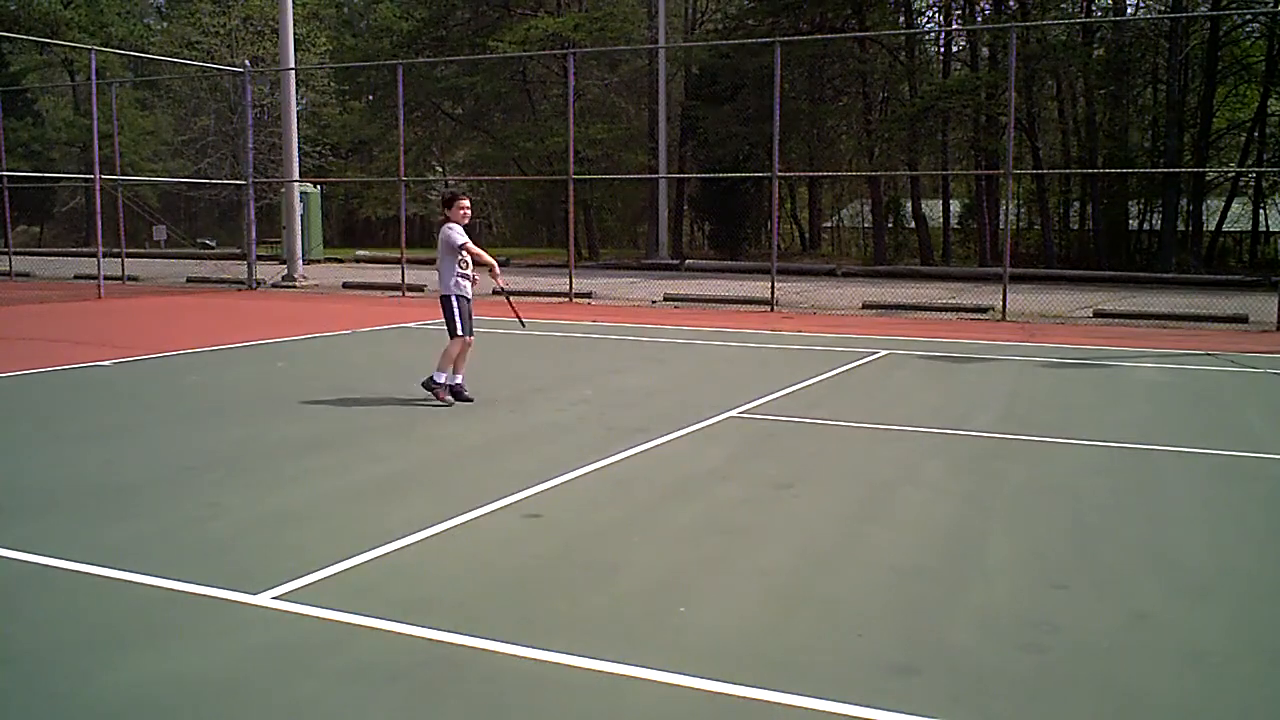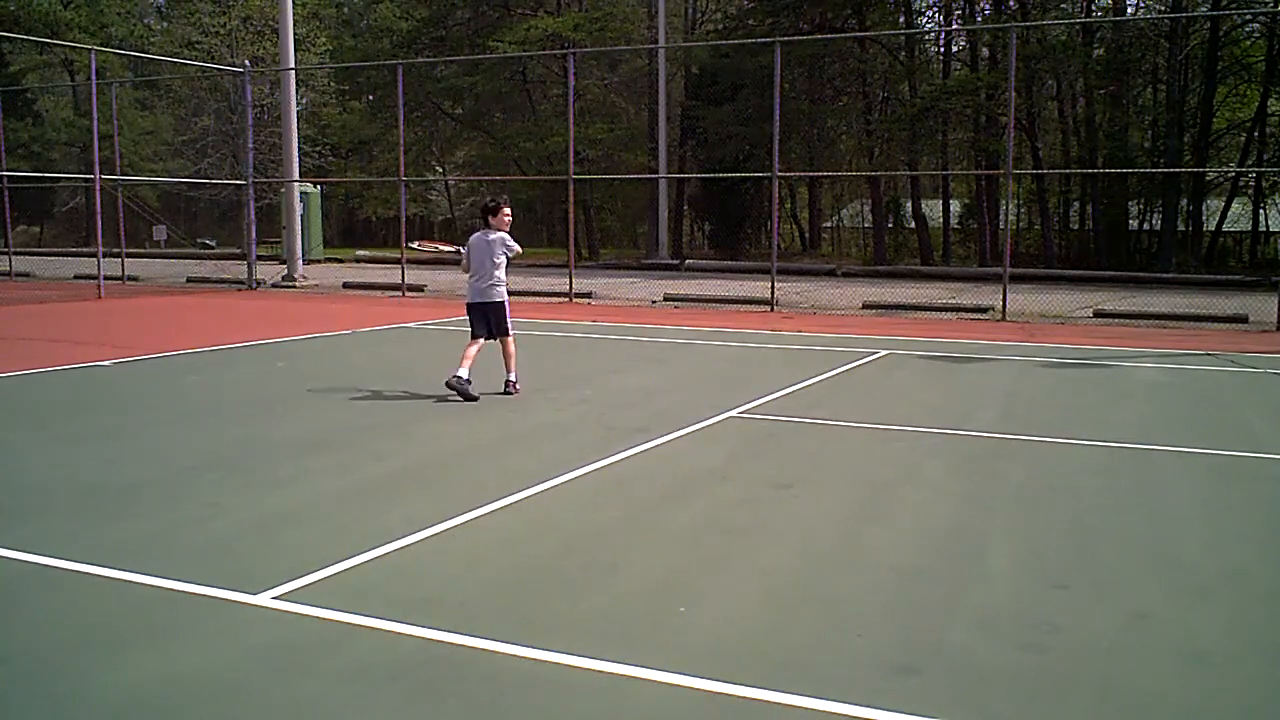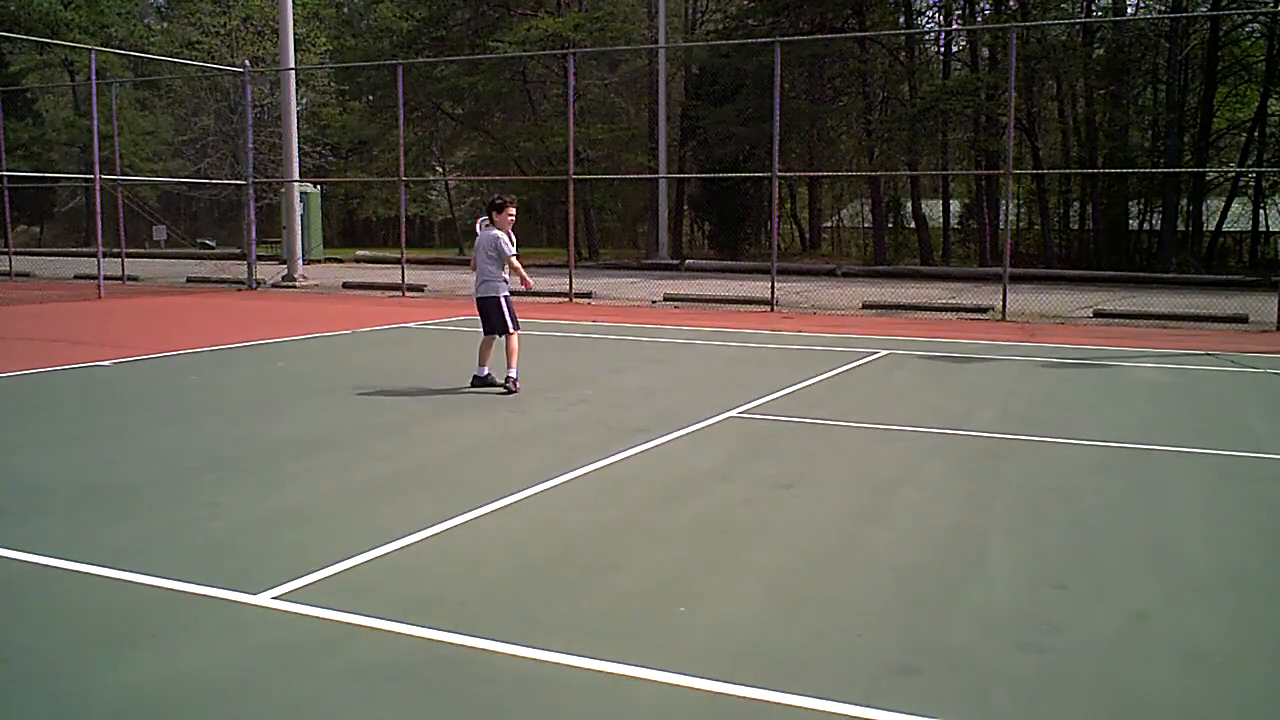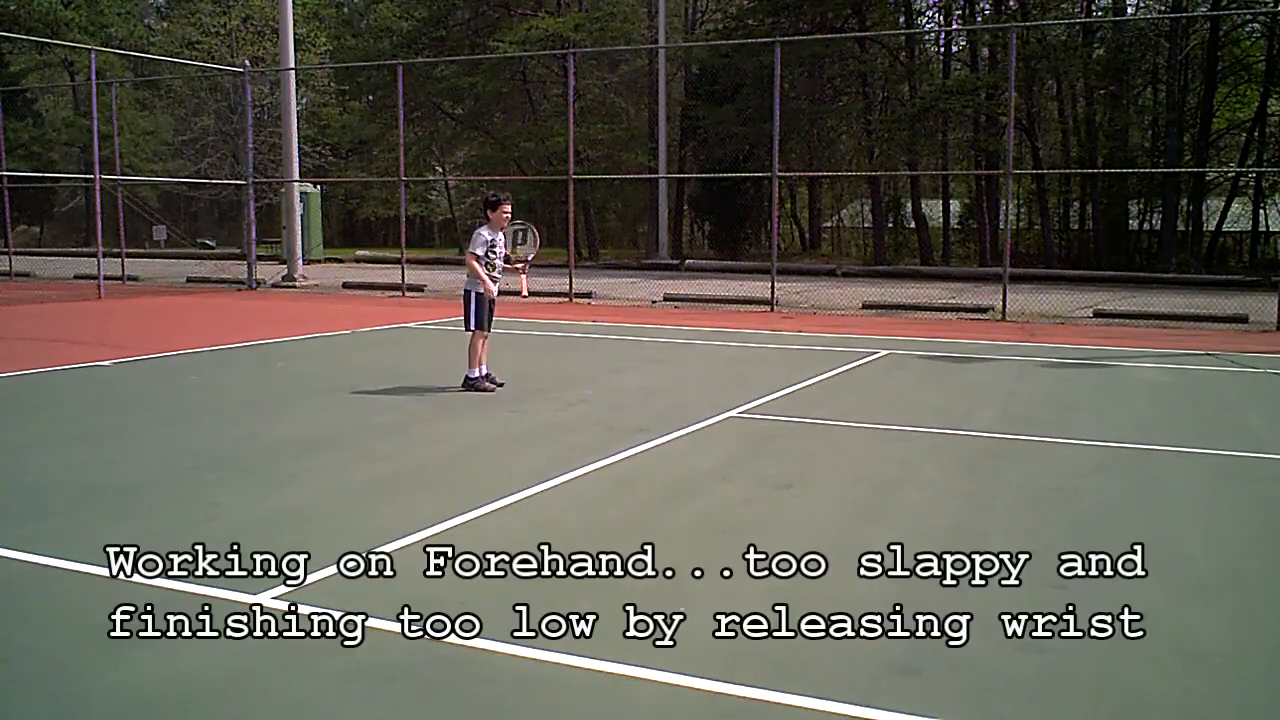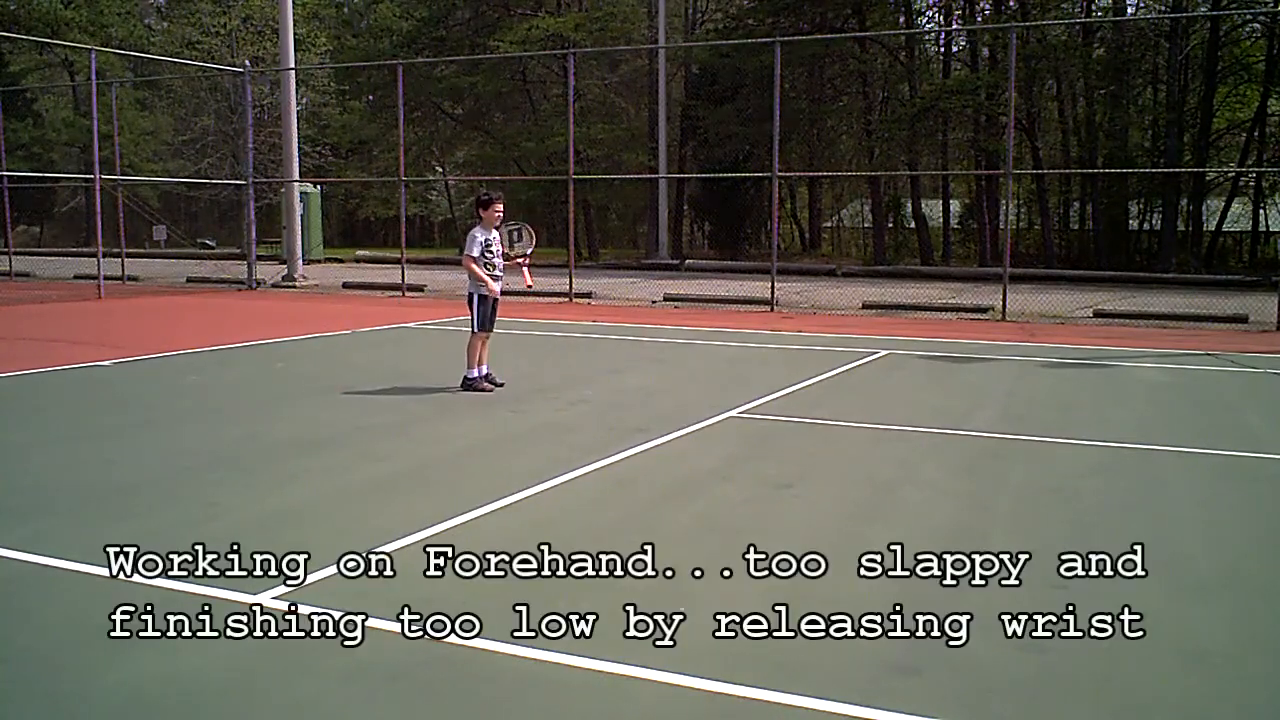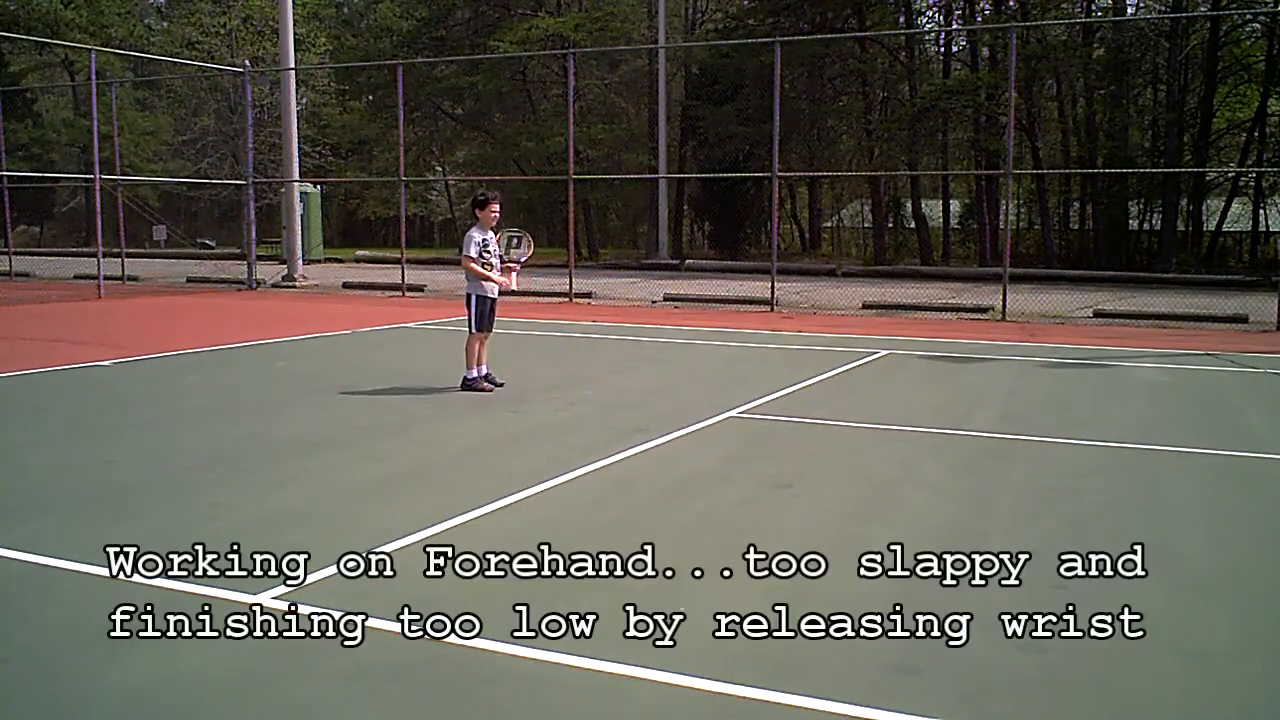
dt=0.4s
person 1, frame 1
left shoulder: (451, 232)
right shoulder: (451, 229)
left elbow: (440, 265)
right elbow: (473, 250)
left wrist: (467, 275)
right wrist: (494, 265)
left hip: (460, 291)
right hip: (453, 292)
left knee: (466, 340)
right knee: (461, 338)
left ankle: (455, 384)
right ankle: (437, 381)
person 1, frame 2
left shoulder: (473, 239)
right shoulder: (503, 238)
left elbow: (466, 267)
right elbow: (518, 251)
left hip: (474, 297)
right hip: (496, 296)
left knee: (477, 340)
right knee: (506, 337)
left ankle: (460, 377)
right ankle: (511, 381)
person 1, frame 3
left shoulder: (481, 236)
right shoulder: (500, 236)
left elbow: (474, 265)
right elbow: (513, 262)
right wrist: (525, 278)
left hip: (481, 293)
right hip: (496, 292)
left knee: (490, 334)
right knee: (511, 333)
left ankle: (481, 374)
right ankle: (511, 377)
person 1, frame 4
left shoulder: (500, 236)
right shoulder: (482, 234)
right elbow: (470, 260)
left wrist: (512, 267)
right wrist: (486, 281)
left hip: (488, 291)
right hip: (477, 289)
left knee: (483, 333)
right knee: (479, 332)
left ankle: (482, 374)
right ankle: (472, 377)
person 1, frame 5
left shoulder: (495, 234)
right shoulder: (476, 235)
right elbow: (468, 262)
left wrist: (513, 262)
right wrist: (487, 281)
left hip: (492, 292)
right hip: (480, 291)
left knee: (486, 334)
right knee: (479, 333)
left ankle: (483, 373)
right ankle: (471, 377)
person 1, frame 6
left shoulder: (491, 235)
right shoulder: (473, 235)
right elbow: (467, 263)
left wrist: (505, 268)
right wrist: (492, 276)
left hip: (491, 292)
right hip: (478, 292)
left knee: (485, 334)
right knee: (476, 334)
left ankle: (483, 373)
right ankle: (470, 377)
